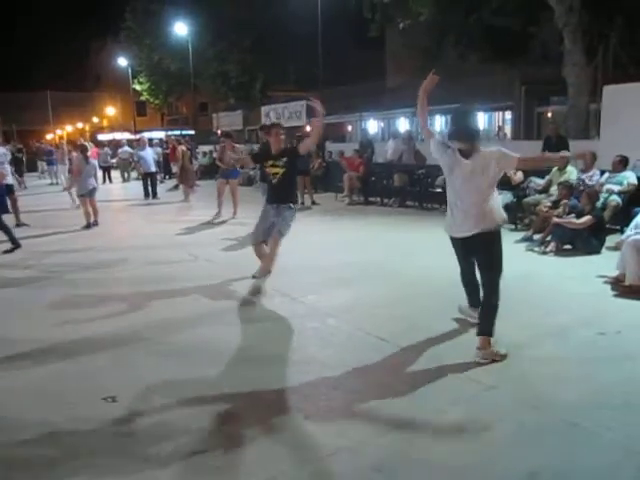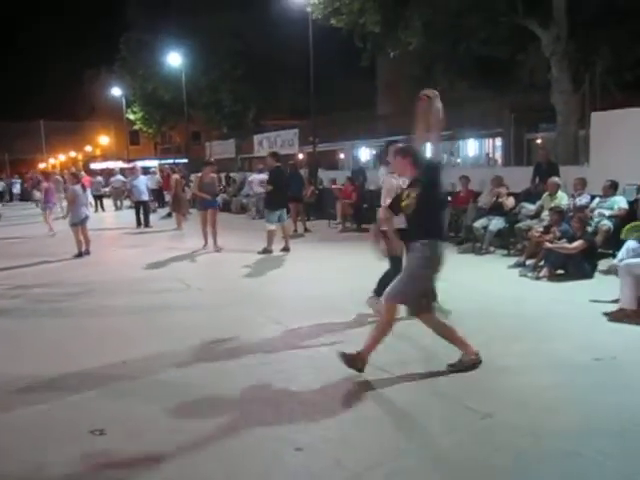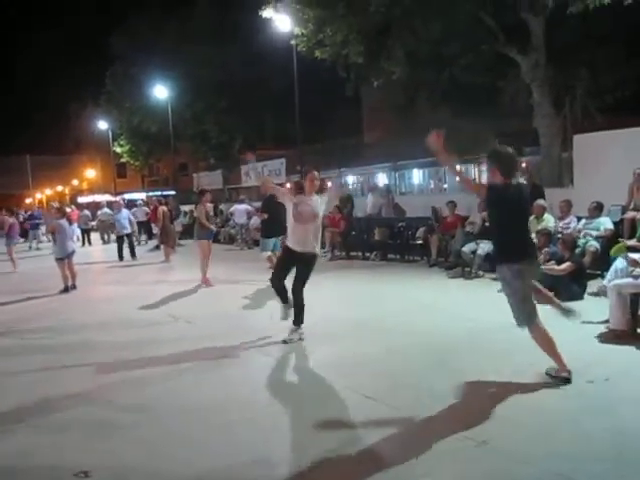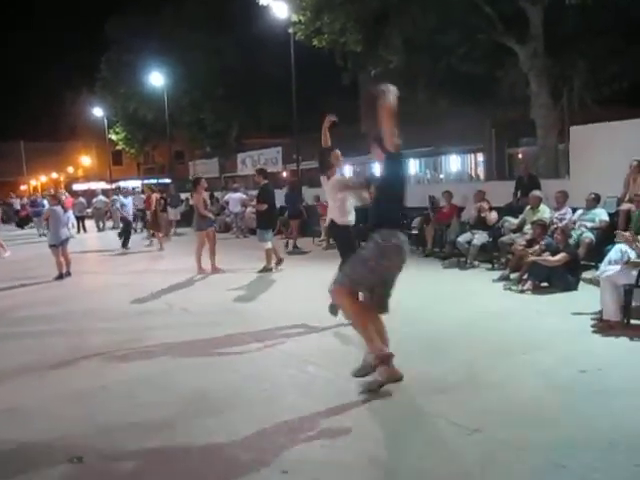
dt=1s
person 1, frame 1
left shoulder: (292, 153)
right shoulder: (264, 155)
left elbow: (314, 138)
left wrist: (319, 114)
left hip: (287, 208)
right hip: (270, 206)
left knee: (273, 242)
right knee: (256, 243)
left ankle: (260, 282)
right ankle: (265, 268)
person 1, frame 2
left shoulder: (429, 174)
right shoulder: (404, 193)
left elbow: (434, 133)
right elbow: (385, 215)
left wrist: (432, 100)
left hip: (427, 248)
right hip: (416, 249)
left knee: (390, 300)
right knee: (422, 312)
left ankle: (364, 355)
right ankle: (469, 353)
person 1, frame 3
left shoulder: (499, 195)
right shoulder: (521, 190)
left elbow: (465, 181)
left wrist: (439, 150)
left hip: (511, 266)
right hip: (527, 259)
left knee: (530, 322)
right knee: (528, 285)
left ankle: (561, 368)
right ankle: (558, 305)
person 1, frame 4
left shoulder: (394, 159)
right shoulder: (391, 169)
left elbow: (387, 115)
left wrist: (388, 92)
left hip: (386, 240)
right hip: (395, 243)
left knee: (340, 289)
right knee: (371, 310)
left ankle: (378, 349)
right ankle: (388, 369)
person 2, frame 1
left shoulder: (445, 153)
right shoulder: (492, 156)
left elbow: (424, 126)
right elbow: (528, 162)
left wrist: (424, 91)
left hip: (459, 229)
right hip: (488, 228)
left knee: (468, 270)
right knee: (491, 282)
left ankle: (474, 308)
right ankle: (485, 342)
person 2, frame 2
right shoulder: (391, 180)
right elbow: (387, 207)
left hip: (407, 225)
right hip: (394, 226)
right knee: (396, 267)
right ankle: (374, 298)
person 2, frame 3
left shoulder: (321, 201)
right shoulder: (291, 198)
right elbow: (270, 186)
left hip: (310, 252)
right hip: (290, 249)
left knee: (297, 289)
right knee: (276, 281)
left ankle: (297, 328)
right ankle: (287, 305)
person 2, frame 4
left shoulder: (326, 176)
right shoulder: (339, 179)
left elbow: (326, 148)
right elbow: (360, 188)
left wrist: (325, 127)
left hip: (334, 224)
right hip: (342, 225)
left knee: (346, 259)
right knee: (350, 261)
